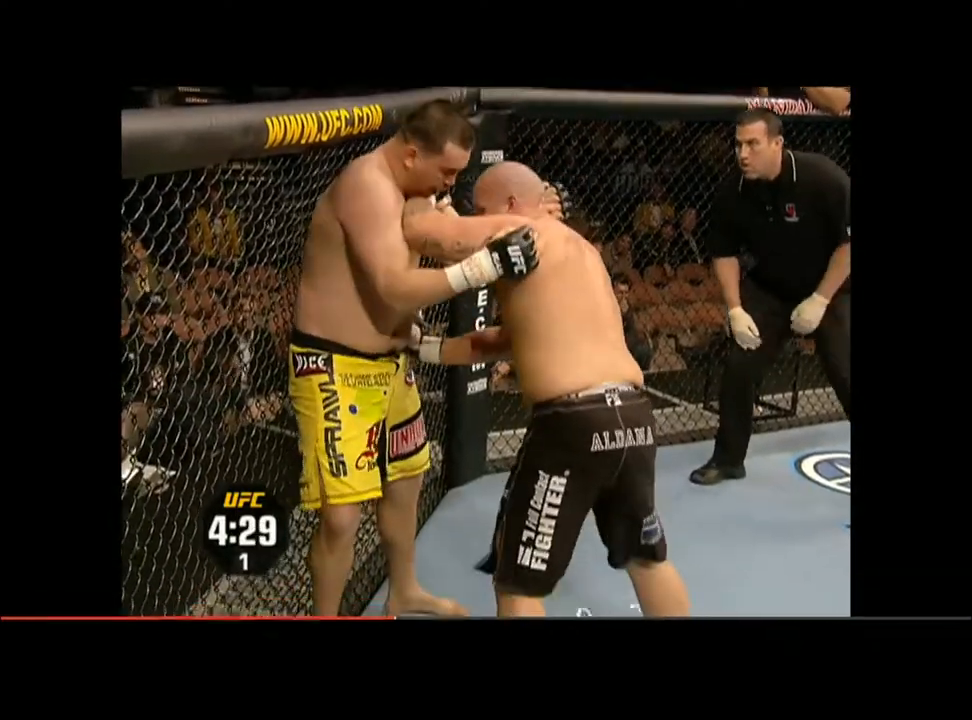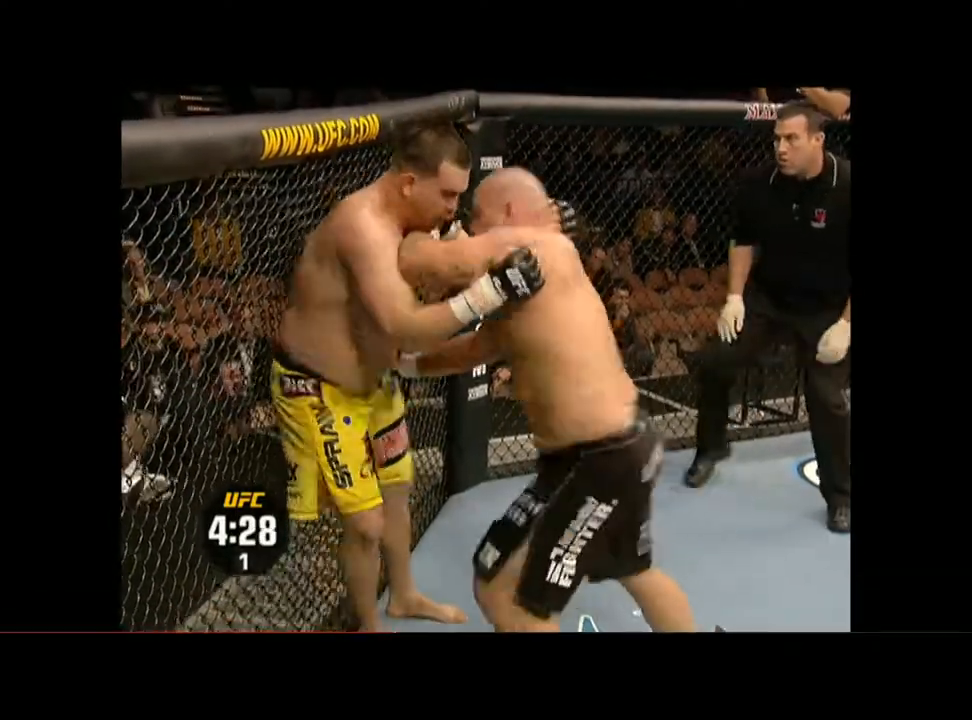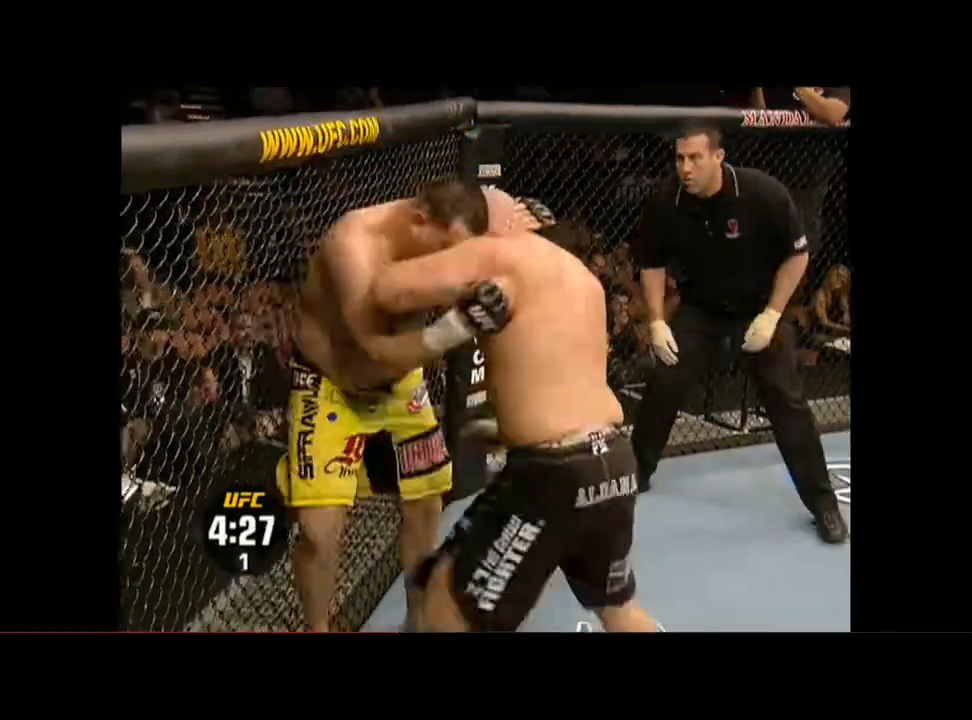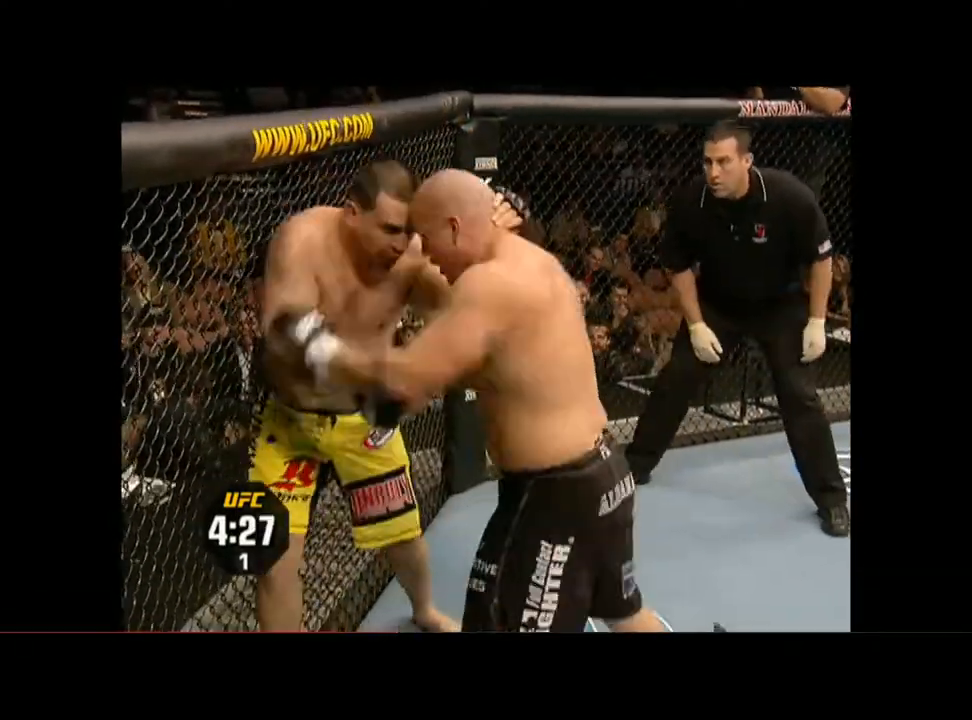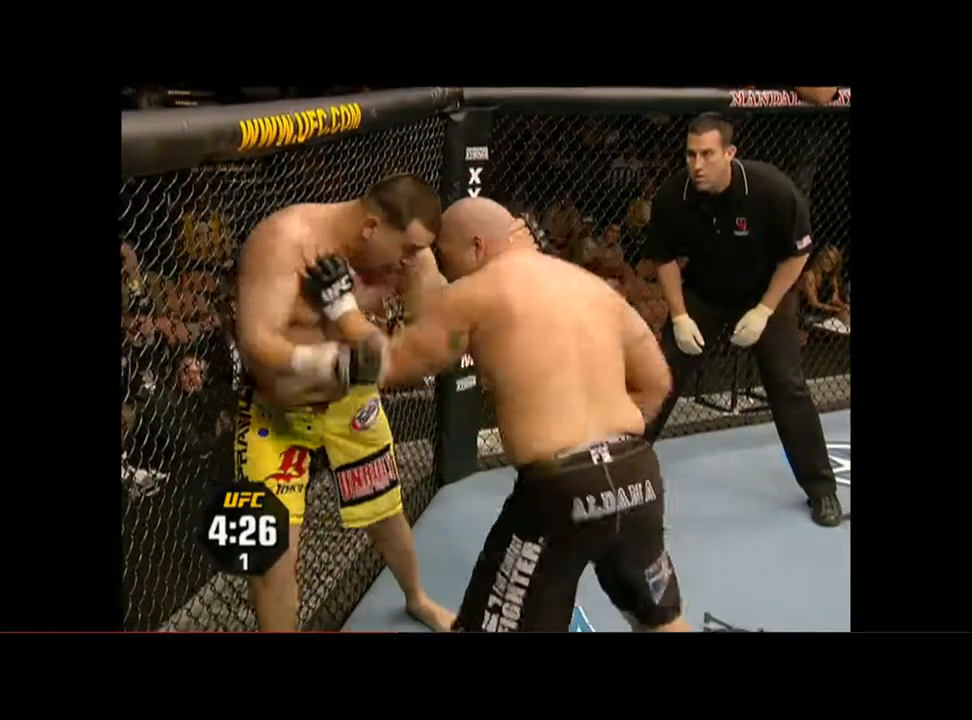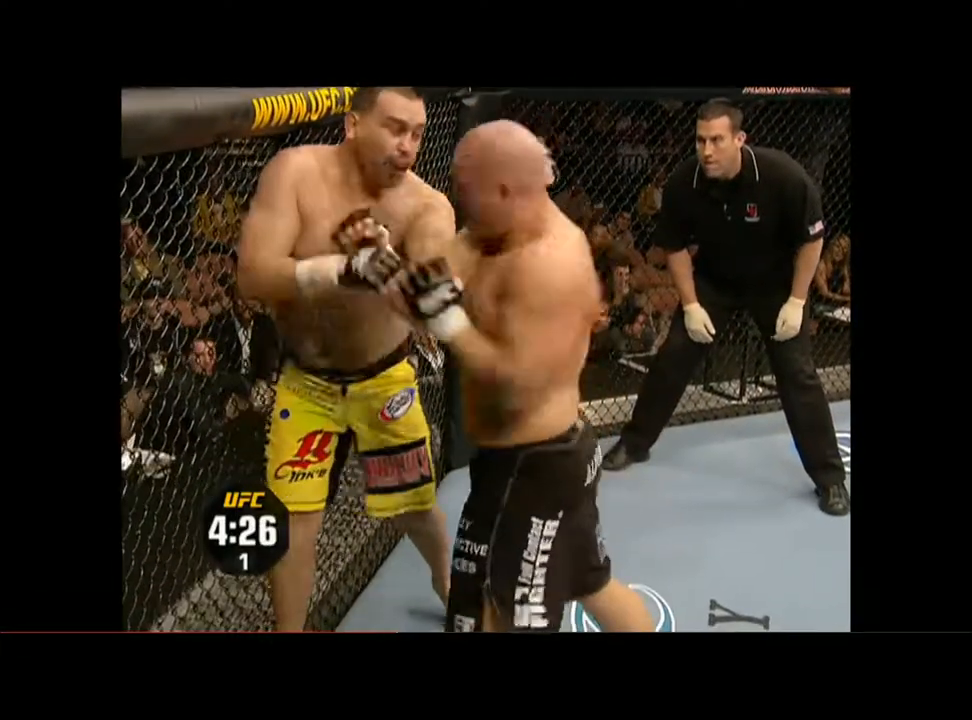
dt=0.5s
person 1, frame 1
left shoulder: (403, 187)
right shoulder: (368, 185)
left elbow: (449, 235)
right elbow: (398, 289)
left wrist: (522, 222)
right wrist: (485, 265)
left hip: (388, 363)
right hip: (333, 368)
left knee: (405, 481)
right knee: (341, 516)
left ankle: (404, 591)
right ankle: (324, 618)
person 1, frame 2
left shoulder: (405, 215)
right shoulder: (362, 225)
right elbow: (405, 328)
left wrist: (519, 239)
right wrist: (489, 291)
left hip: (371, 379)
right hip: (318, 389)
left knee: (394, 491)
right knee: (366, 524)
left ankle: (404, 595)
right ankle: (370, 627)
person 1, frame 3
left shoulder: (441, 236)
right shoulder: (354, 246)
left hip: (399, 382)
right hip: (330, 387)
left knee: (424, 508)
right knee: (319, 533)
right ankle: (318, 636)
person 1, frame 4
left shoulder: (414, 256)
right shoulder: (304, 237)
right elbow: (283, 336)
left hip: (367, 415)
right hip: (290, 415)
left knee: (402, 533)
right knee: (277, 562)
left ankle: (425, 609)
person 1, frame 5
left shoulder: (399, 252)
right shoulder: (286, 237)
right elbow: (256, 345)
right wrist: (329, 364)
left hip: (350, 399)
right hip: (274, 408)
left knee: (386, 514)
right knee: (276, 554)
left ankle: (417, 599)
person 1, frame 6
left shoulder: (426, 205)
right shoulder: (295, 170)
right elbow: (251, 277)
left wrist: (384, 258)
right wrist: (341, 269)
left hip: (385, 380)
right hip: (306, 382)
left knee: (418, 505)
right knee: (294, 531)
left ankle: (445, 583)
right ankle: (288, 631)
person 2, frame 1
left shoulder: (526, 235)
right shoulder: (578, 248)
right elbow: (505, 340)
right wrist: (429, 346)
left hip: (573, 426)
right hip: (633, 417)
left knee: (517, 583)
right knee: (648, 558)
person 2, frame 2
left shoulder: (536, 251)
right shoulder: (544, 268)
right elbow: (480, 346)
right wrist: (409, 363)
left hip: (599, 463)
right hip: (625, 448)
left knee: (501, 591)
right knee: (636, 571)
person 2, frame 3
left shoulder: (501, 256)
right shoulder: (581, 276)
left elbow: (389, 288)
left hip: (545, 477)
right hip: (611, 465)
left knee: (445, 607)
right knee: (617, 605)
person 2, frame 4
left shoulder: (494, 283)
right shoulder: (535, 265)
left elbow: (408, 379)
left wrist: (321, 349)
left hip: (552, 493)
right hip: (601, 474)
right knee: (624, 610)
person 2, frame 5
left shoulder: (476, 295)
right shoulder: (590, 285)
left elbow: (391, 366)
right elbow: (657, 379)
left hip: (560, 490)
right hip: (634, 477)
left knee: (487, 630)
right knee: (659, 615)
person 2, frame 6
left shoulder: (550, 265)
right shoulder: (495, 232)
left elbow: (517, 390)
left wrist: (446, 316)
left hip: (531, 470)
right hip: (552, 457)
left knee: (502, 620)
right knee: (594, 583)
person 3, frame 1
left shoulder: (823, 176)
right shoulder: (733, 193)
left elbow: (849, 242)
right elbow: (724, 253)
left wrist: (820, 299)
right wrist: (735, 310)
left hip: (832, 291)
right hip: (770, 292)
left knee: (845, 374)
right knee: (739, 367)
right ankle: (728, 459)
person 3, frame 2
left shoulder: (847, 188)
right shoulder: (760, 184)
right elbow: (743, 240)
left wrist: (845, 324)
right wrist: (734, 297)
left hip: (827, 308)
right hip: (766, 296)
left knee: (825, 397)
right knee: (715, 362)
left ankle: (840, 495)
right ankle: (711, 447)
person 3, frame 3
left shoulder: (764, 194)
right shoulder: (666, 205)
left elbow: (797, 253)
right elbow: (652, 264)
left wrist: (770, 315)
right wrist: (657, 321)
left hip: (761, 309)
right hip: (699, 308)
left knee: (784, 398)
right knee: (662, 385)
left ankle: (823, 502)
right ankle: (637, 471)
person 3, frame 4
left shoulder: (790, 197)
right shoulder: (689, 203)
left elbow: (820, 258)
right elbow: (679, 265)
left wrist: (817, 321)
right wrist: (696, 324)
left hip: (780, 304)
right hip: (714, 304)
left knee: (799, 395)
right knee: (674, 381)
left ankle: (831, 497)
right ankle: (637, 464)
person 3, frame 5
left shoulder: (773, 190)
right shoulder: (672, 196)
left elbow: (796, 254)
right elbow: (665, 258)
left wrist: (763, 311)
right wrist: (679, 315)
left hip: (769, 293)
right hip: (702, 292)
left knee: (787, 384)
right knee: (666, 368)
left ankle: (821, 488)
person 3, frame 6
left shoulder: (784, 176)
right shoulder: (683, 183)
left elbow: (811, 240)
right elbow: (674, 246)
left wrist: (796, 302)
right wrist: (690, 305)
left hip: (777, 282)
right hip: (712, 280)
left knee: (797, 372)
right knee: (673, 357)
left ankle: (829, 476)
right ankle: (634, 442)
